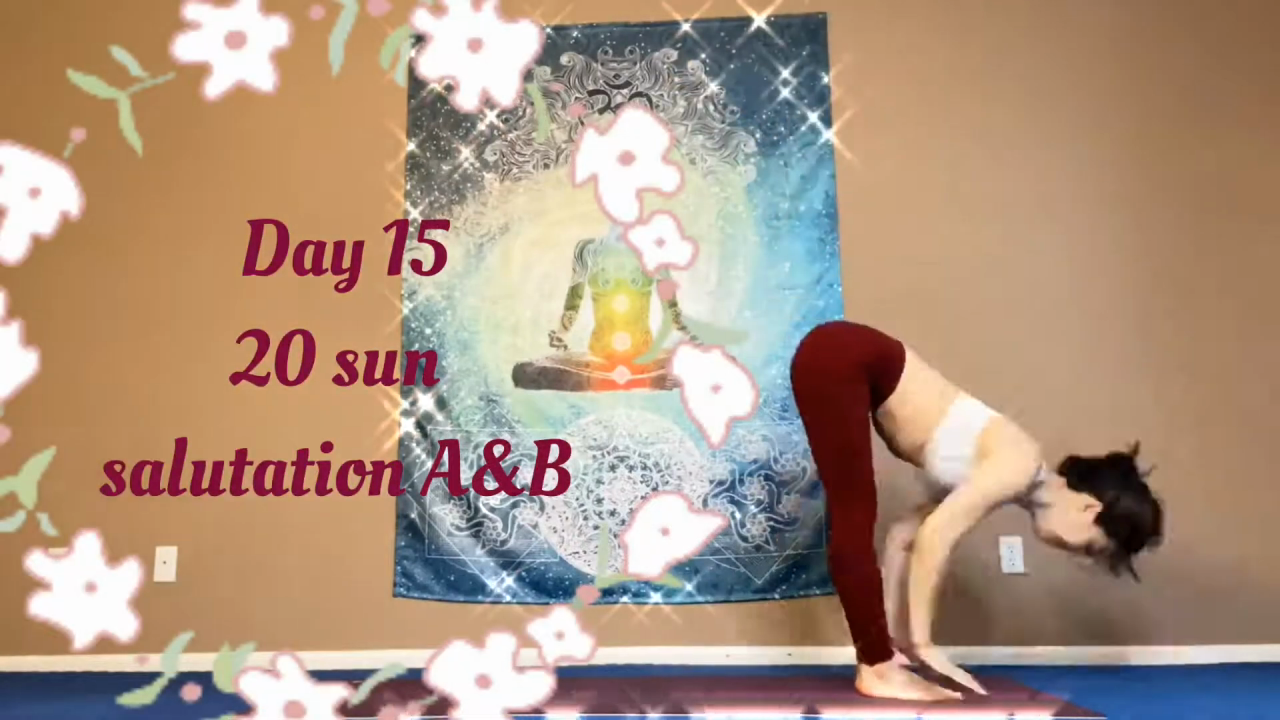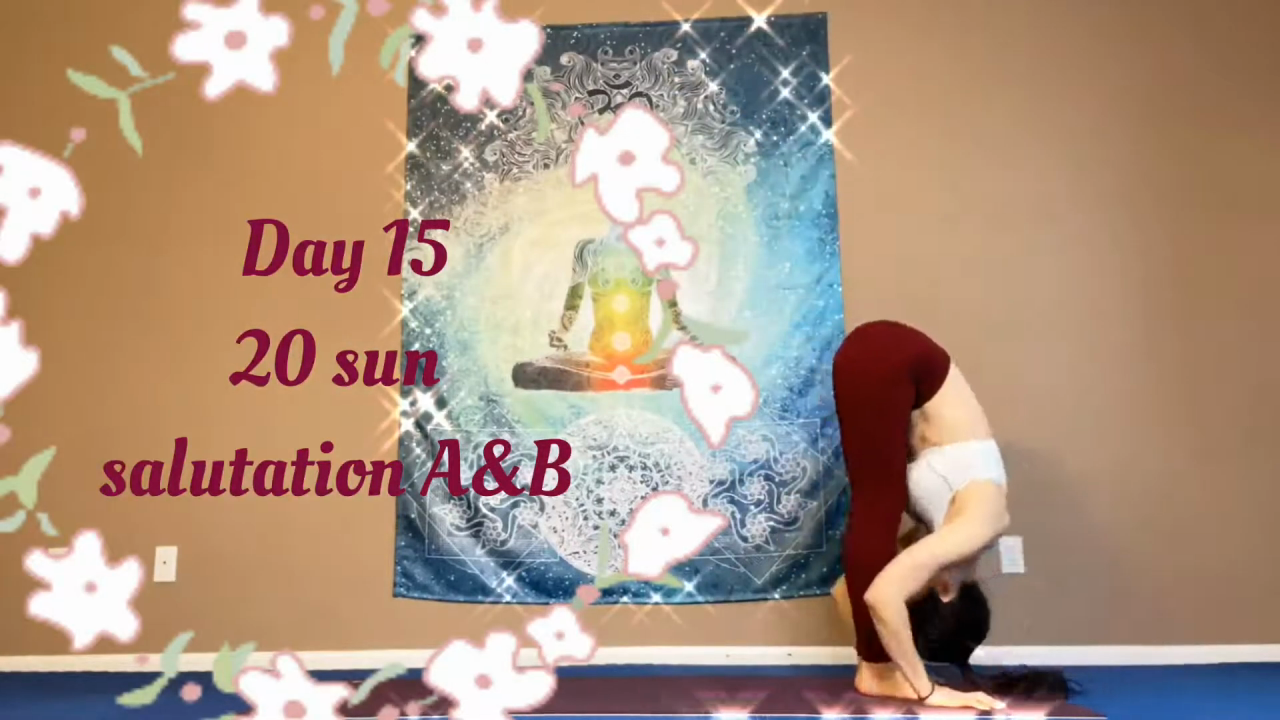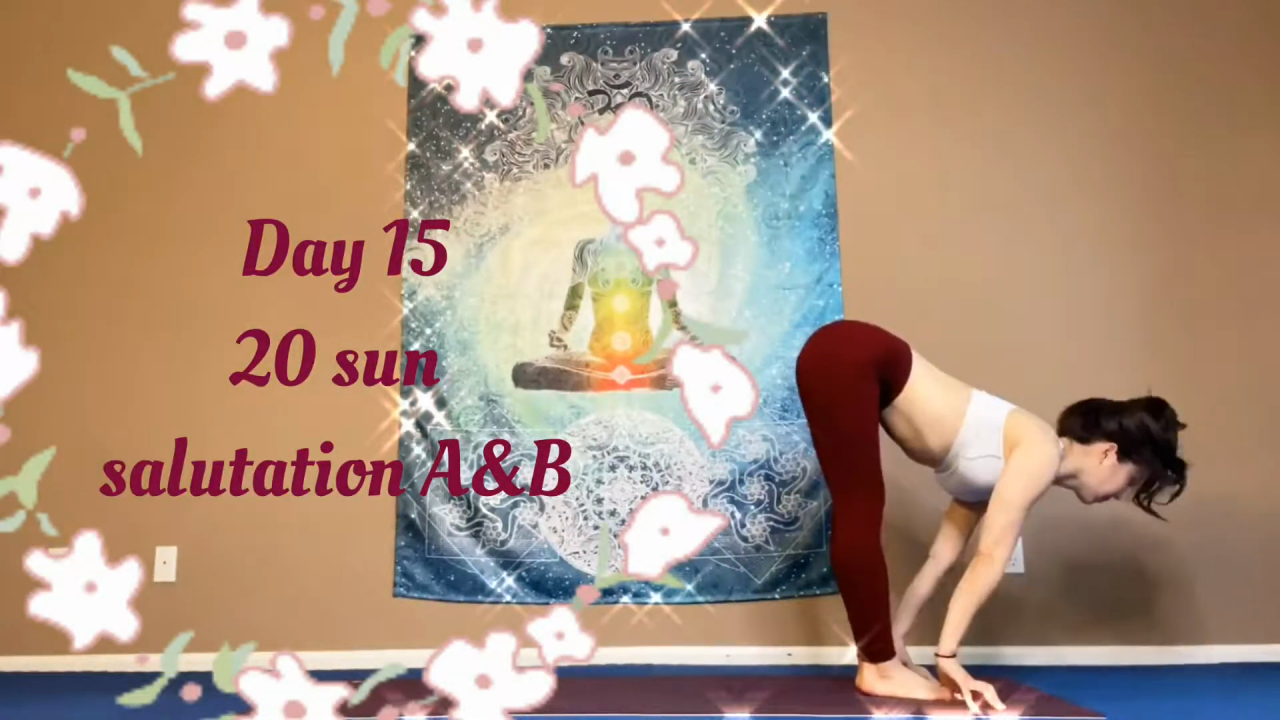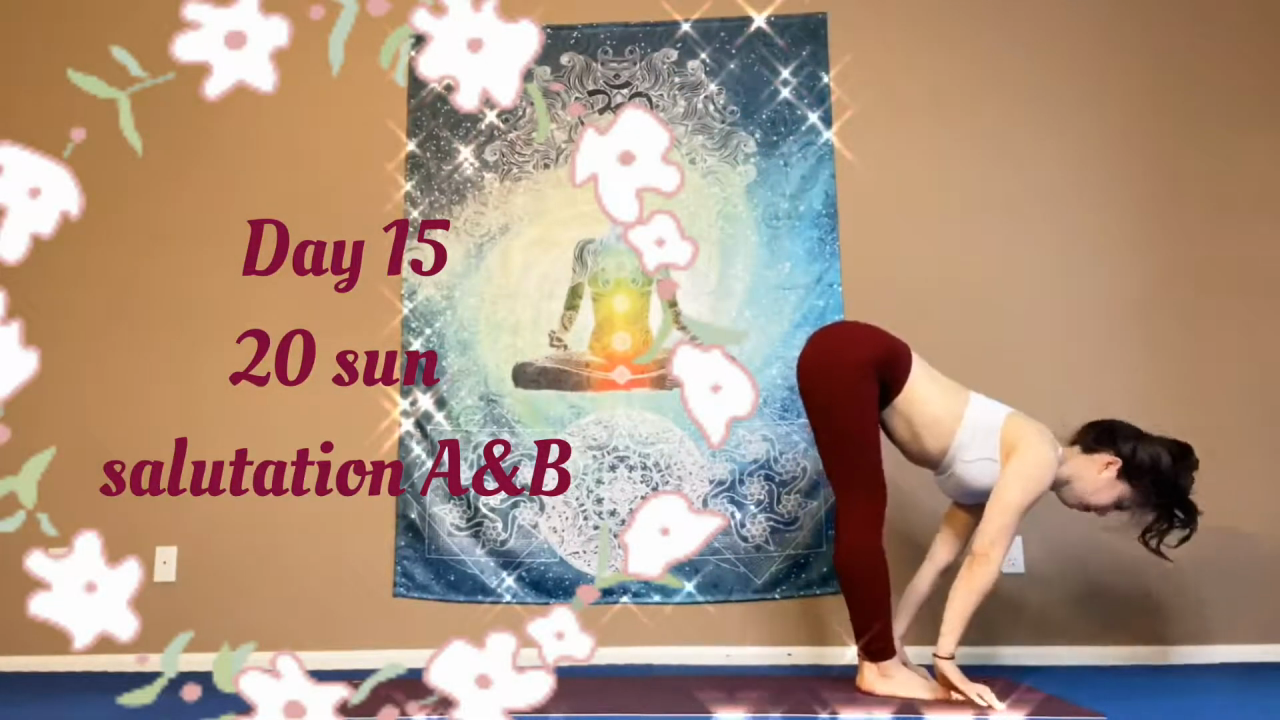
dt=0.2s
person 1, frame 1
left shoulder: (1003, 470)
right shoulder: (1019, 466)
left elbow: (911, 533)
right elbow: (935, 537)
right wrist: (917, 639)
left hip: (847, 359)
right hip: (840, 359)
left knee: (854, 516)
right knee: (852, 514)
left ankle: (877, 663)
right ankle: (875, 668)
person 1, frame 2
right shoulder: (983, 522)
right elbow: (881, 596)
right wrist: (923, 688)
left knee: (875, 519)
right knee: (877, 521)
left ankle: (873, 665)
right ankle: (873, 668)
person 1, frame 3
left shoulder: (1002, 471)
right shoulder: (1040, 452)
left elbow: (943, 553)
right elbow: (990, 556)
left wrist: (892, 638)
right wrist: (946, 656)
left hip: (857, 361)
right hip: (848, 358)
left knee: (859, 517)
right knee: (859, 517)
left ankle: (880, 659)
right ankle: (879, 667)
person 1, frame 4
left shoulder: (1006, 471)
right shoulder: (1038, 459)
left elbow: (943, 553)
right elbow: (984, 557)
left wrist: (893, 637)
right wrist: (945, 660)
left hip: (860, 363)
right hip: (845, 358)
left knee: (862, 517)
right knee: (861, 517)
left ankle: (881, 658)
right ankle: (878, 666)
person 2, frame 1
right shoulder: (588, 250)
left elbow: (669, 302)
right elbow: (572, 303)
left wrist: (686, 336)
right wrist: (560, 335)
left hip: (645, 358)
right hip: (599, 357)
right knee: (524, 372)
person 2, frame 2
right shoulder: (587, 250)
left elbow: (669, 303)
right elbow: (572, 304)
left wrist: (686, 337)
right wrist: (559, 336)
left hip: (645, 358)
right hip: (598, 358)
right knee: (524, 372)
person 2, frame 3
right shoulder: (588, 250)
left elbow: (670, 303)
right elbow: (572, 303)
left wrist: (686, 336)
right wrist: (560, 335)
left hip: (645, 358)
right hip: (599, 357)
right knee: (524, 372)
person 2, frame 4
right shoulder: (588, 250)
left elbow: (670, 303)
right elbow: (572, 304)
right wrist: (560, 336)
left hip: (645, 358)
right hip: (598, 359)
right knee: (524, 372)
